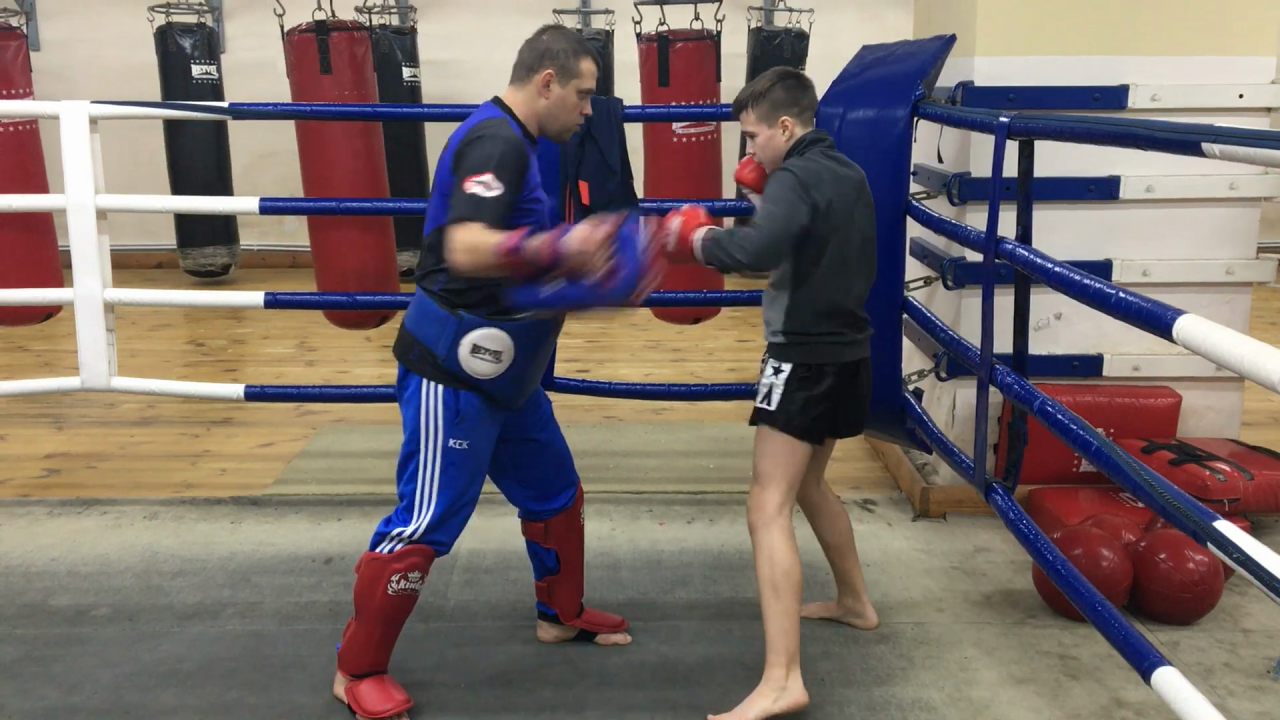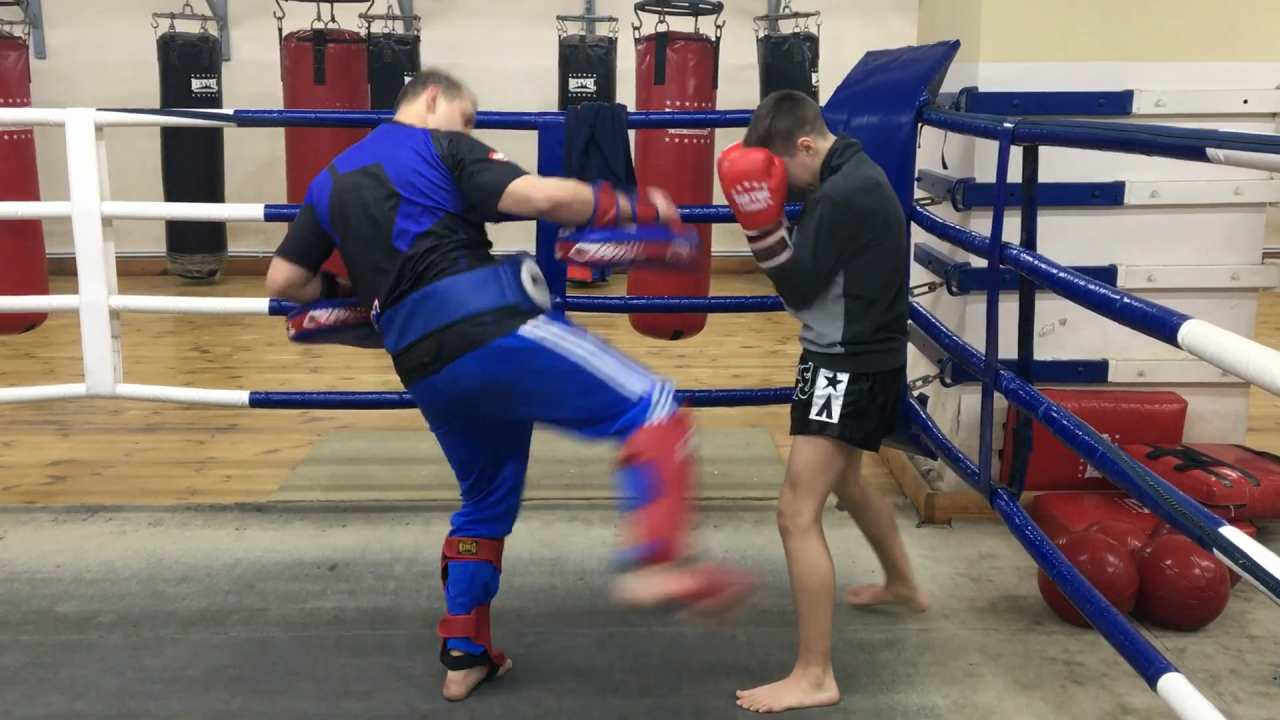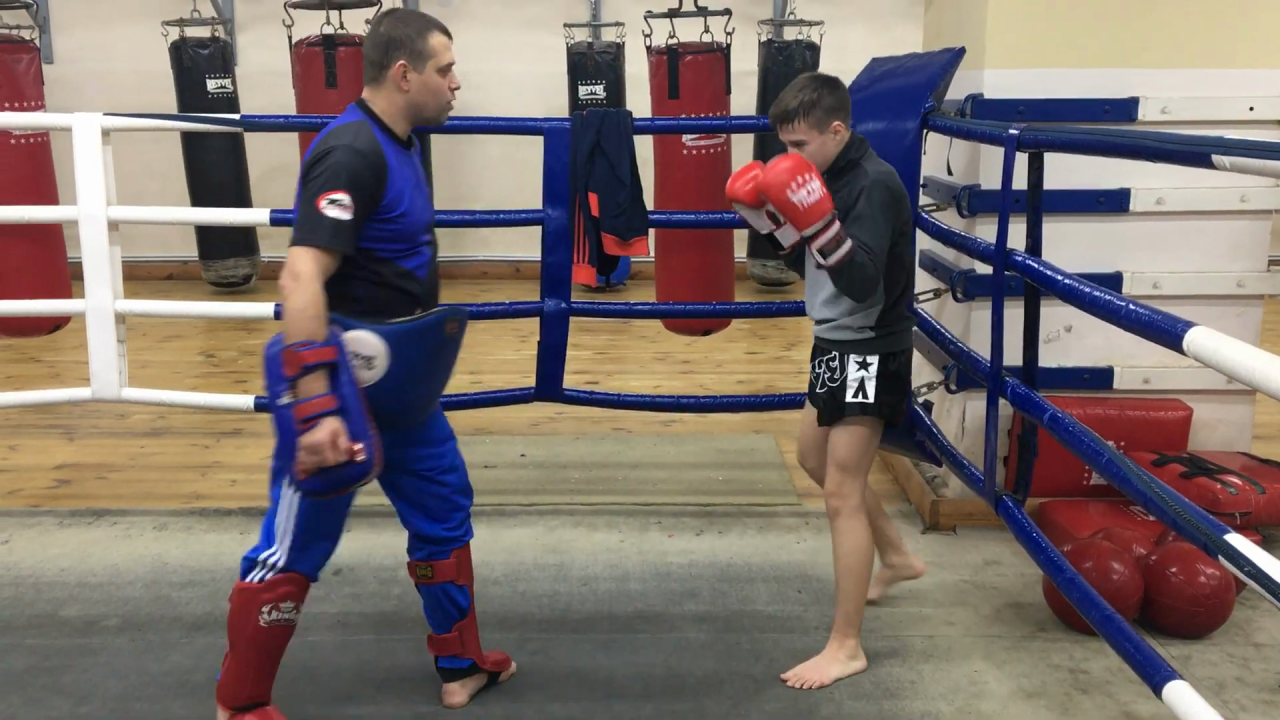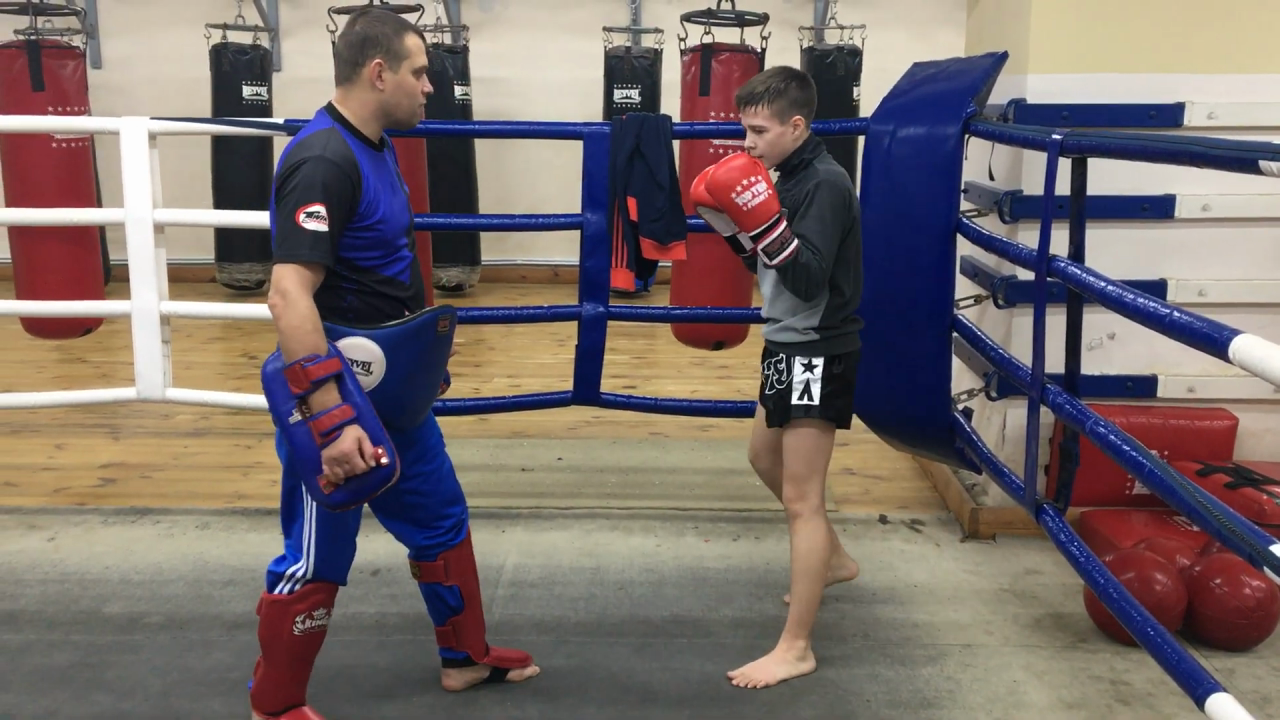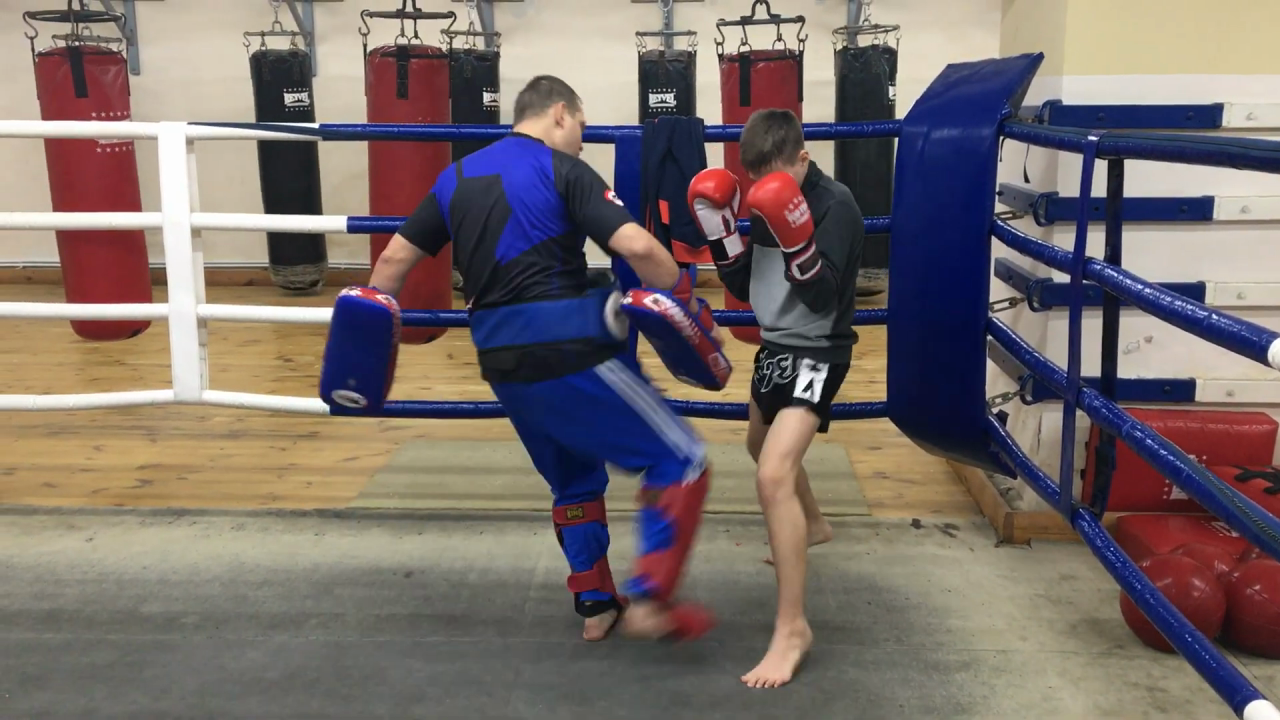
dt=1s
person 1, frame 1
left shoulder: (511, 139)
right shoulder: (494, 142)
right elbow: (465, 251)
left wrist: (572, 245)
right wrist: (559, 248)
left hip: (499, 368)
right hip: (455, 365)
left knee: (554, 489)
right knee: (426, 523)
left ankle: (561, 614)
person 1, frame 2
left shoulder: (330, 179)
right shoulder: (440, 147)
left elbow: (282, 280)
right elbow: (538, 196)
left wrist: (350, 294)
right wrist: (638, 207)
left hip: (426, 362)
right hip: (494, 328)
left knee: (486, 503)
right knee: (654, 409)
left ankle: (464, 656)
right ankle: (656, 566)
person 1, frame 3
left shoulder: (393, 145)
right shoulder: (352, 152)
right elbow: (300, 281)
right wrist: (318, 408)
left knee: (444, 514)
right knee: (299, 549)
person 1, frame 4
left shoulder: (373, 145)
right shoulder: (324, 161)
right elbow: (290, 297)
right wrist: (332, 420)
right hip: (338, 390)
left knee: (440, 520)
right knee: (316, 559)
left ankle: (465, 656)
person 1, frame 5
left shoulder: (458, 176)
right shoulder: (563, 169)
left elbow: (395, 261)
right elbow: (638, 248)
right wrist: (694, 314)
left hip: (504, 360)
right hip: (570, 349)
left knee: (576, 481)
right knee: (679, 463)
left ankle: (597, 603)
right ankle: (651, 601)
person 2, frame 1
left shoulder: (797, 178)
right shoulder: (847, 175)
left elbow: (754, 250)
left wrist: (691, 236)
left hip: (806, 360)
right hip: (846, 354)
left knee: (767, 510)
right knee: (807, 483)
right ankle: (854, 601)
person 2, frame 2
left shoulder: (842, 195)
right shoulder: (859, 175)
left elbow: (800, 288)
right elbow: (821, 262)
left wrist: (761, 219)
right wrist: (769, 213)
left hip: (848, 368)
right hip: (866, 358)
left knee: (797, 513)
right knee: (844, 480)
left ankle: (814, 676)
right ankle: (901, 583)
person 2, frame 3
left shoulder: (876, 183)
right shoulder: (828, 178)
left elbow: (863, 282)
left wrist: (813, 215)
right wrist: (772, 221)
left hip: (869, 354)
right hip: (838, 347)
left knee: (842, 495)
right knee: (812, 457)
left ankle: (845, 646)
right ankle: (895, 555)
person 2, frame 4
left shoulder: (825, 184)
right shoulder: (785, 178)
left elbow: (807, 280)
left wrist: (762, 215)
right wrist: (730, 225)
left hip: (817, 355)
right hip: (789, 348)
left knee: (800, 498)
right knee: (764, 458)
left ankle: (795, 647)
right ankle: (834, 558)
person 2, frame 5
left shoulder: (835, 203)
right shoulder: (765, 205)
left elbow: (820, 294)
right elbow: (743, 287)
left wrist: (793, 232)
right wrist: (716, 224)
left hip: (814, 355)
right hip: (776, 348)
left knee: (773, 477)
right knee: (762, 448)
left ankle: (791, 628)
right ankle: (813, 525)
